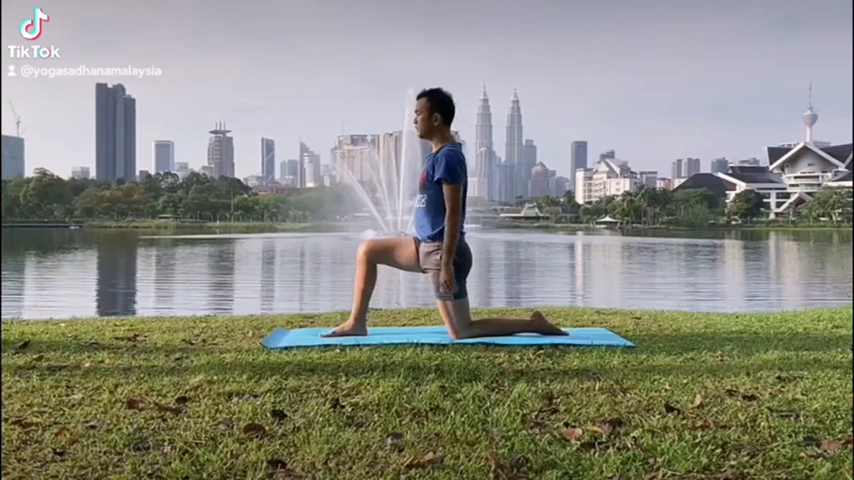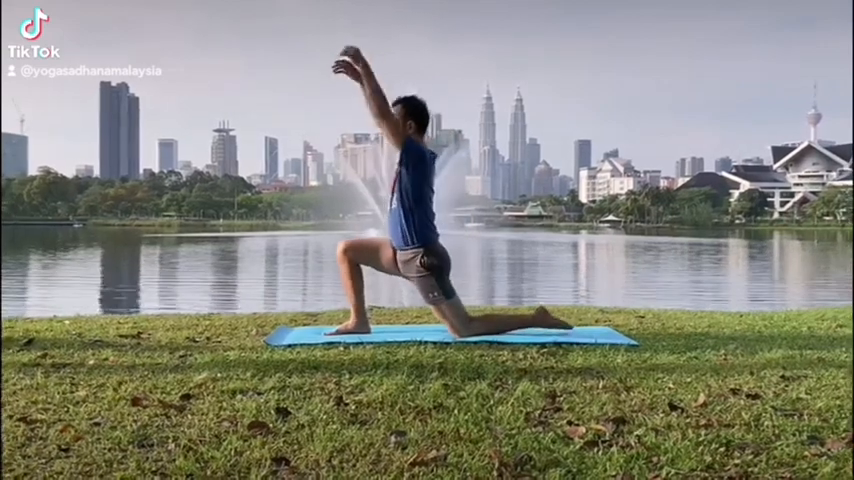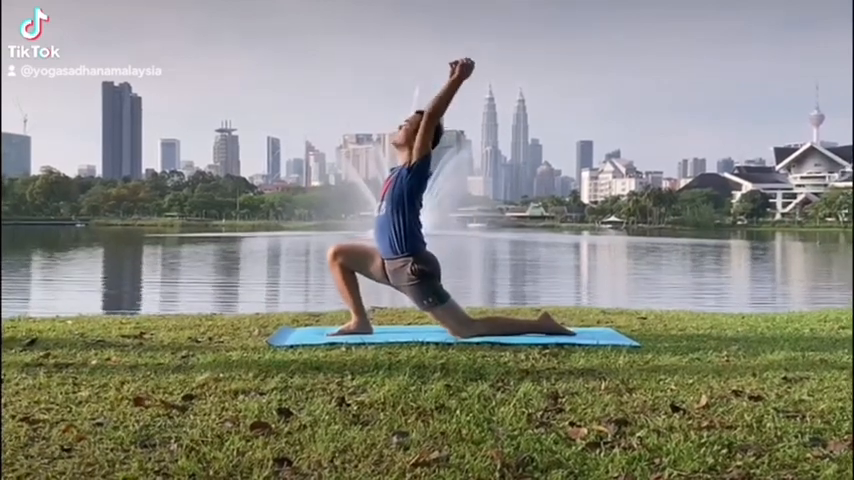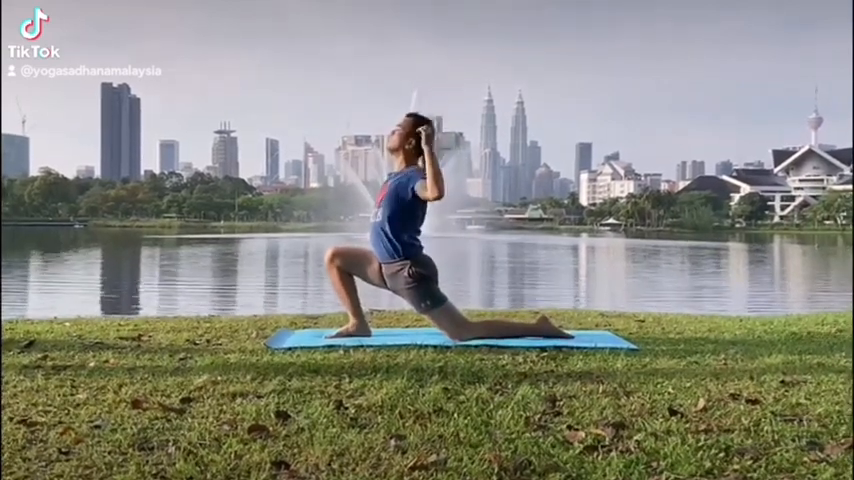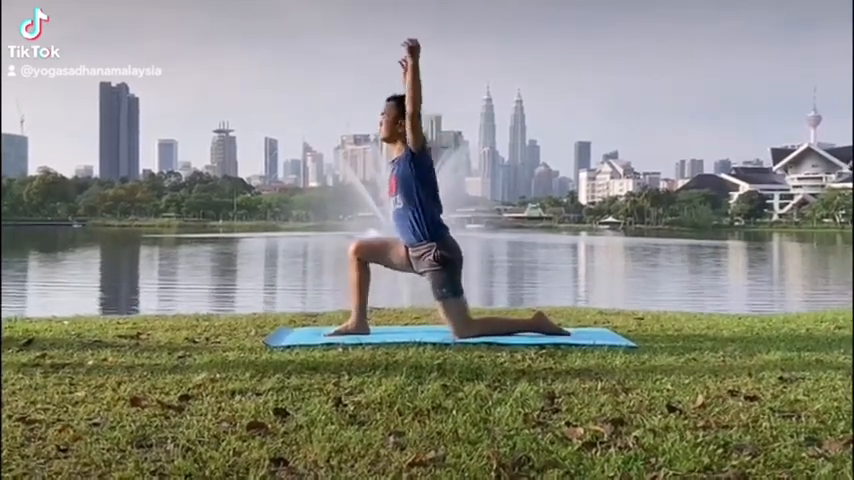
dt=1s
person 1, frame 1
left shoulder: (448, 157)
right shoulder: (438, 155)
left elbow: (453, 212)
left wrist: (447, 263)
left hip: (442, 251)
right hip: (426, 246)
left knee: (462, 332)
right knee: (367, 251)
left ankle: (533, 324)
right ankle: (356, 323)
person 1, frame 2
left shoulder: (416, 155)
right shoulder: (414, 157)
left elbow: (382, 115)
right elbow: (385, 115)
left wrist: (362, 68)
right wrist: (361, 78)
left hip: (422, 259)
right hip: (403, 252)
left knee: (465, 328)
right knee: (346, 250)
left ankle: (537, 319)
right ankle: (358, 321)
person 1, frame 3
left shoulder: (415, 169)
right shoulder: (403, 170)
left elbow: (430, 119)
right elbow: (430, 118)
left wrist: (456, 81)
right wrist: (454, 80)
left hip: (412, 268)
right hip: (391, 262)
left knee: (466, 329)
right knee: (337, 255)
left ankle: (540, 325)
right ankle: (360, 322)
person 1, frame 4
left shoulder: (413, 176)
right shoulder: (399, 175)
left elbow: (436, 191)
left wrist: (429, 149)
left hip: (409, 271)
right hip: (388, 266)
left knee: (463, 332)
right knee: (335, 257)
left ankle: (537, 328)
right ankle: (358, 324)
person 1, frame 5
left shoulder: (415, 154)
right shoulder: (401, 157)
left elbow: (413, 111)
right elbow: (408, 109)
left wrist: (414, 63)
right wrist: (408, 69)
left hip: (436, 253)
right hip: (414, 249)
left knee: (464, 330)
right knee: (358, 250)
left ankle: (535, 324)
right ankle: (358, 322)
